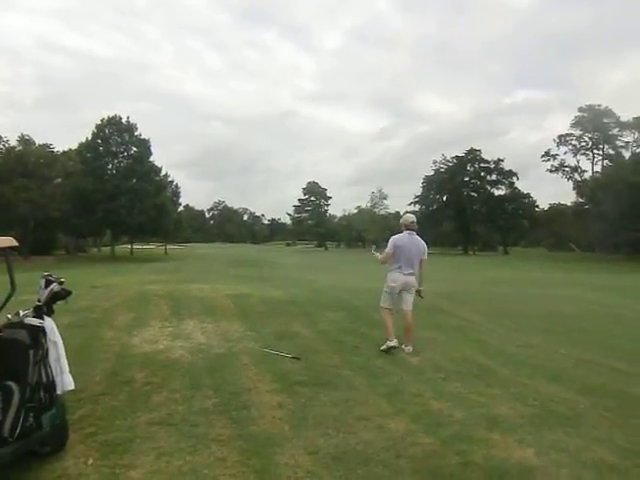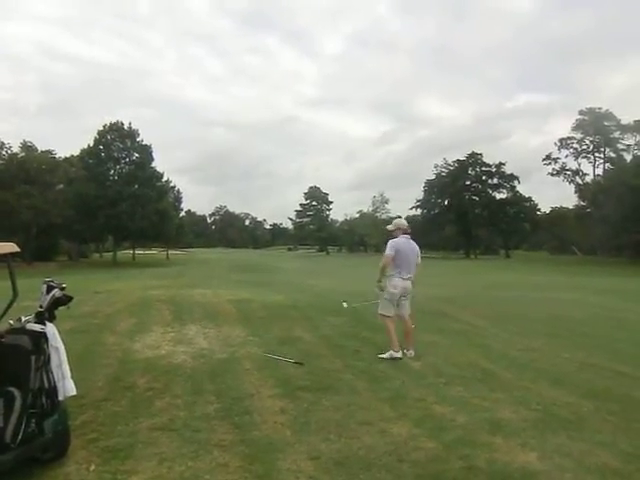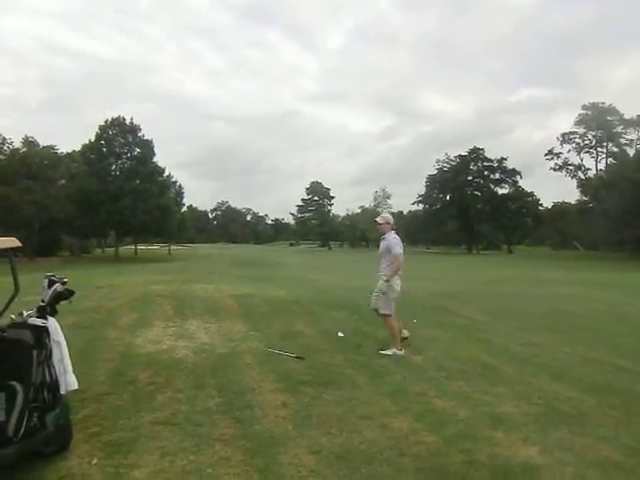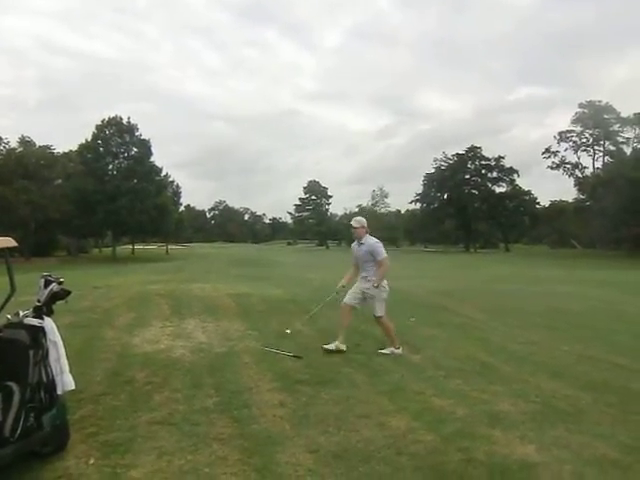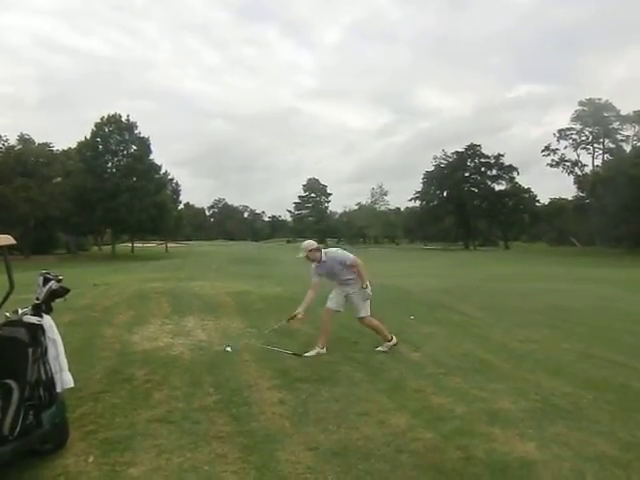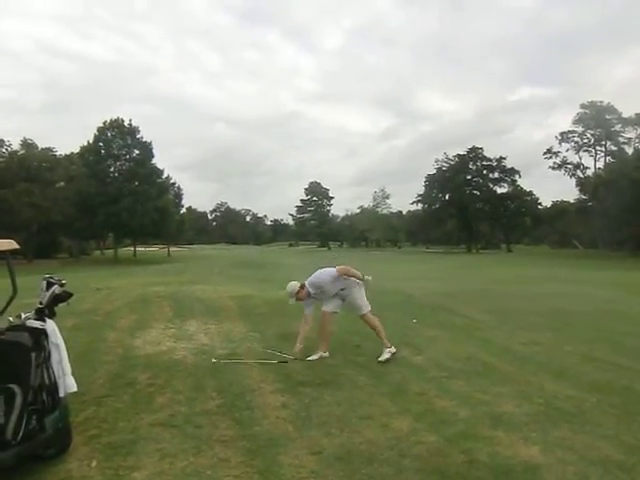
dt=0.3s
person 1, frame 1
left shoulder: (395, 239)
right shoulder: (422, 243)
left elbow: (383, 260)
right elbow: (421, 268)
left wrist: (378, 255)
right wrist: (420, 286)
left hip: (395, 277)
right hip: (411, 279)
left knee: (386, 308)
right knee: (407, 312)
left ankle: (391, 339)
right ankle: (408, 345)
person 1, frame 2
left shoulder: (394, 242)
right shoulder: (415, 246)
left elbow: (384, 263)
right elbow: (415, 269)
left wrist: (379, 280)
right wrist: (409, 282)
left hip: (393, 282)
right hip: (407, 283)
left knee: (386, 316)
right knee: (405, 317)
left ankle: (395, 350)
right ankle: (409, 349)
person 1, frame 3
left shoulder: (392, 239)
right shoulder: (385, 239)
left elbow: (399, 262)
left wrist: (387, 280)
left hip: (389, 281)
right hip: (385, 280)
left knee: (386, 314)
right knee: (376, 308)
left ankle: (397, 348)
right ankle: (401, 332)
person 1, frame 4
left shoulder: (374, 244)
right shoulder: (354, 245)
left elbow: (385, 266)
right elbow: (355, 267)
left wrist: (376, 285)
right wrist: (343, 282)
left hip: (376, 284)
right hip: (361, 282)
left knee: (380, 317)
right knee: (345, 307)
left ankle: (396, 347)
right ankle: (340, 342)
person 1, frame 5
left shoulder: (335, 254)
right shoulder: (315, 267)
left elbow: (358, 264)
right elbow: (312, 290)
left wrist: (364, 287)
right wrist: (301, 309)
left hip: (356, 285)
right hip: (341, 287)
left knee: (364, 319)
right knee: (327, 312)
left ankle: (389, 339)
right ankle: (320, 347)
person 1, frame 6
left shoulder: (318, 279)
right shoulder: (309, 297)
left elbow: (344, 269)
right elbow: (306, 322)
left wrist: (362, 278)
right wrist: (298, 344)
left hip: (351, 286)
right hip: (336, 292)
left knee: (366, 316)
right knee: (325, 316)
left ankle: (388, 347)
right ankle: (323, 350)
